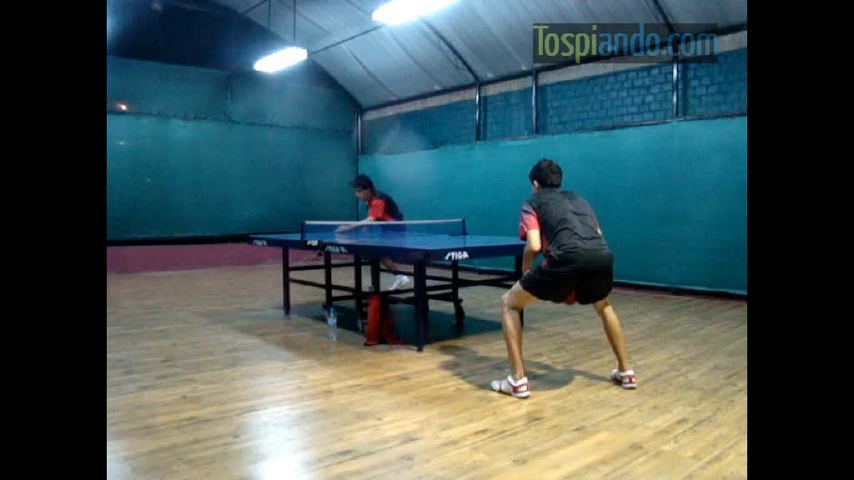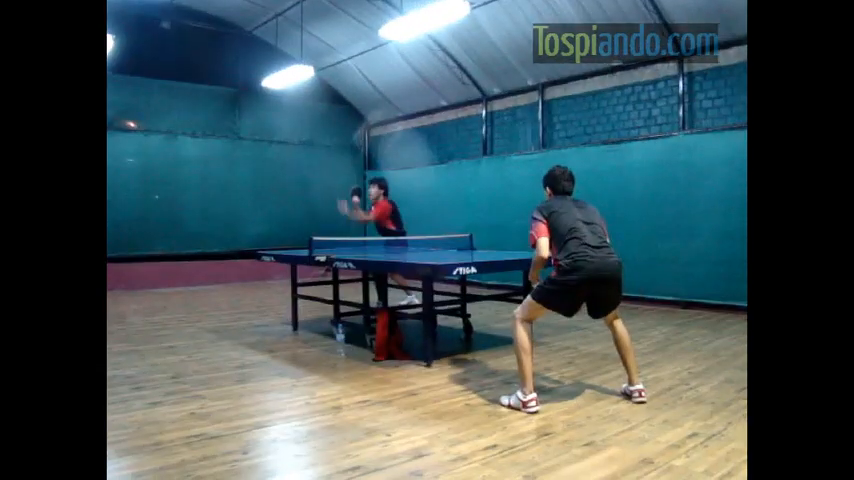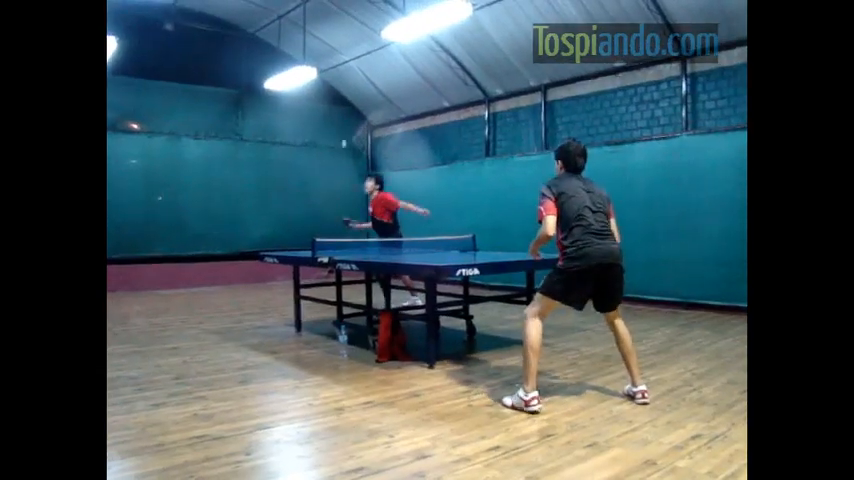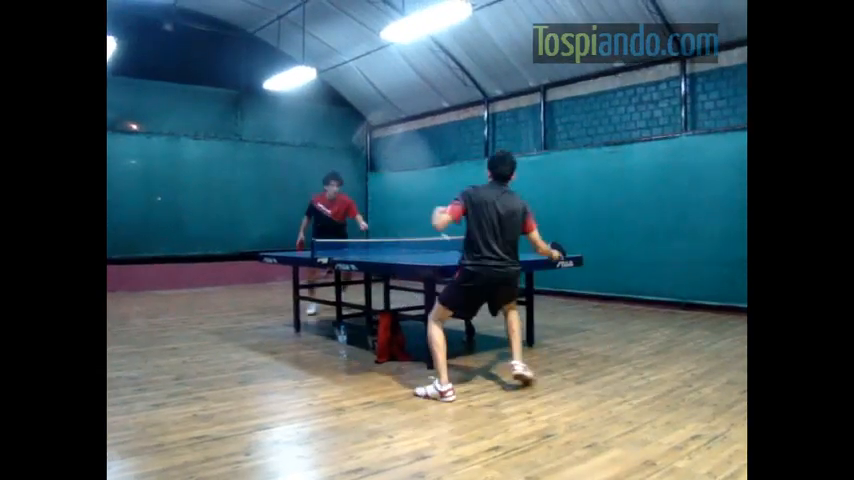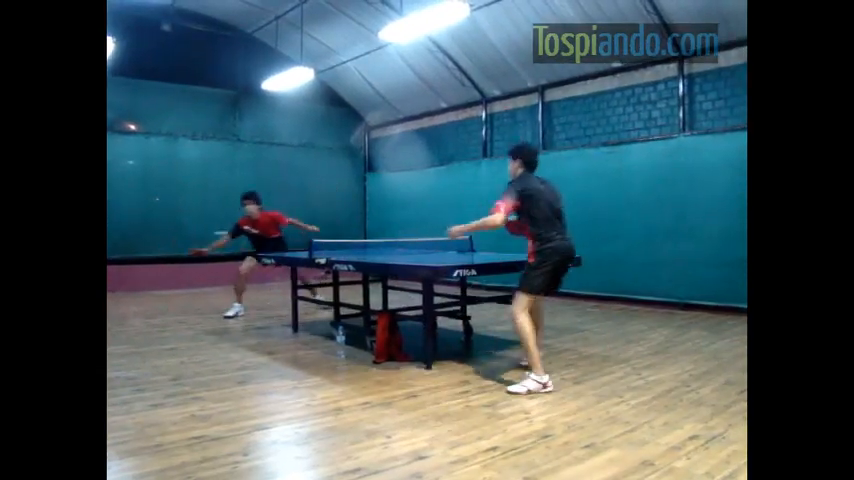
dt=0.7s
person 1, frame 1
left shoulder: (533, 202)
right shoulder: (579, 199)
left elbow: (534, 246)
left wrist: (525, 269)
right wrist: (577, 284)
left hip: (567, 259)
right hip: (602, 257)
left knee: (509, 303)
right knee: (603, 306)
left ankle: (517, 380)
right ankle: (626, 371)
person 1, frame 2
left shoulder: (543, 210)
right shoulder: (590, 208)
left elbow: (543, 253)
left wrist: (533, 275)
right wrist: (586, 292)
left hip: (575, 270)
right hip: (611, 266)
left knee: (522, 317)
right knee: (613, 320)
left ankle: (527, 395)
right ankle: (635, 385)
person 1, frame 3
left shoulder: (553, 187)
right shoulder: (599, 190)
left elbow: (549, 231)
left wrist: (533, 247)
left hip: (578, 259)
right hip: (611, 257)
left knee: (533, 314)
right knee: (615, 320)
left ankle: (528, 393)
right ankle: (638, 386)
person 1, frame 4
left shoulder: (471, 194)
right shoulder: (520, 205)
left elbow: (440, 224)
right elbow: (539, 246)
left wrist: (437, 212)
right wrist: (553, 253)
left hip: (473, 273)
right hip: (506, 274)
left knee: (435, 320)
right knee: (511, 310)
left ankle: (443, 385)
right ankle: (518, 362)
person 1, frame 5
left shoulder: (517, 187)
right shoulder: (546, 186)
left elbow: (496, 219)
left wrist: (462, 228)
right wrist: (517, 224)
left hip: (545, 252)
right hip: (564, 248)
left knee: (519, 311)
right knee: (533, 297)
left ankle: (539, 376)
right ankle: (533, 356)
person 2, frame 1
left shoulder: (379, 200)
right shoulder: (369, 199)
left elbow: (370, 220)
right elbow: (370, 219)
left wrist: (349, 227)
left hip: (396, 229)
right hip: (387, 229)
left ankle: (399, 277)
person 2, frame 2
left shoulder: (386, 204)
right shoulder: (376, 205)
left elbow: (369, 218)
right elbow: (361, 217)
left wrist: (348, 211)
right wrist: (357, 205)
left ankle: (410, 296)
person 2, frame 3
left shoulder: (384, 197)
right shoulder: (372, 203)
left elbow: (402, 205)
left wrist: (419, 210)
right wrist: (356, 225)
left hip: (393, 239)
right ankle: (414, 298)
person 2, frame 4
left shoulder: (346, 201)
right shoulder: (316, 200)
left elbow: (357, 215)
right elbow: (307, 217)
left wrist: (362, 222)
right wrist: (301, 233)
left hip: (339, 241)
right knee: (312, 270)
right ankle: (313, 302)
person 2, frame 5
left shoulder: (271, 216)
right shoulder: (242, 223)
left elbow: (289, 221)
right elbow: (228, 237)
left wrist: (307, 227)
right wrist: (209, 249)
left hip: (279, 249)
right hip: (260, 251)
right knee: (242, 272)
left ankle: (316, 297)
right ankle: (238, 306)
